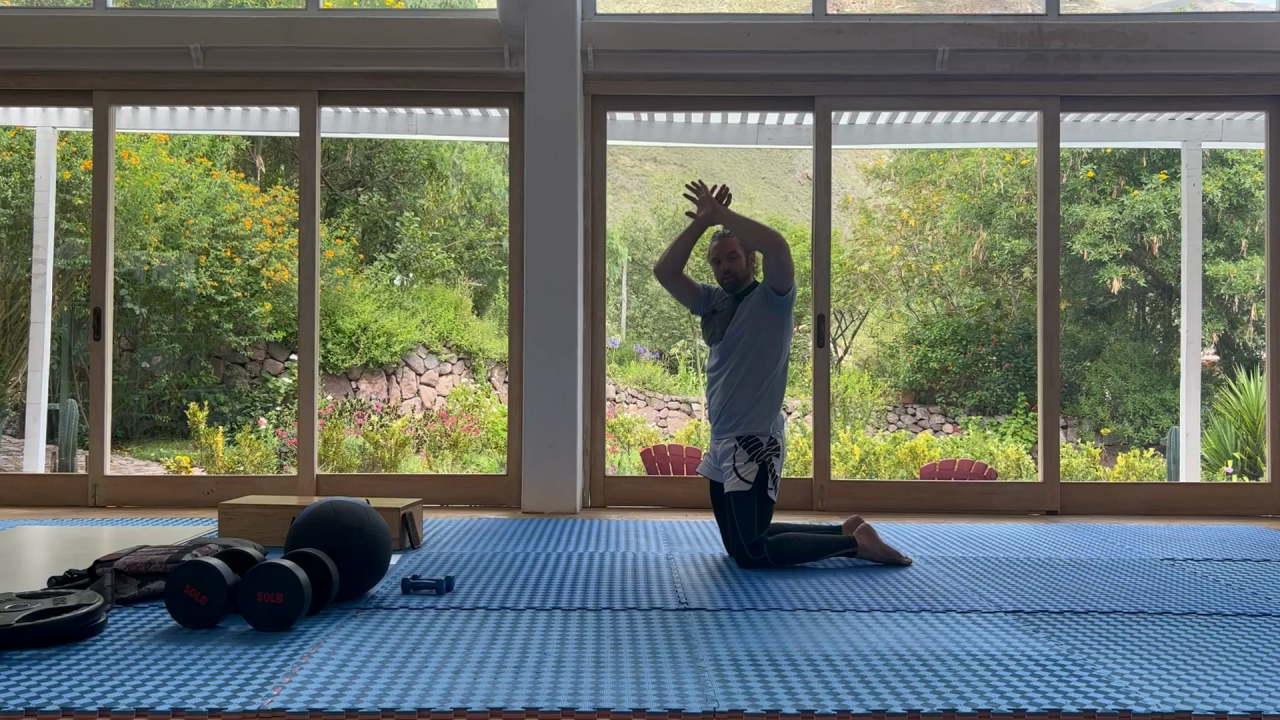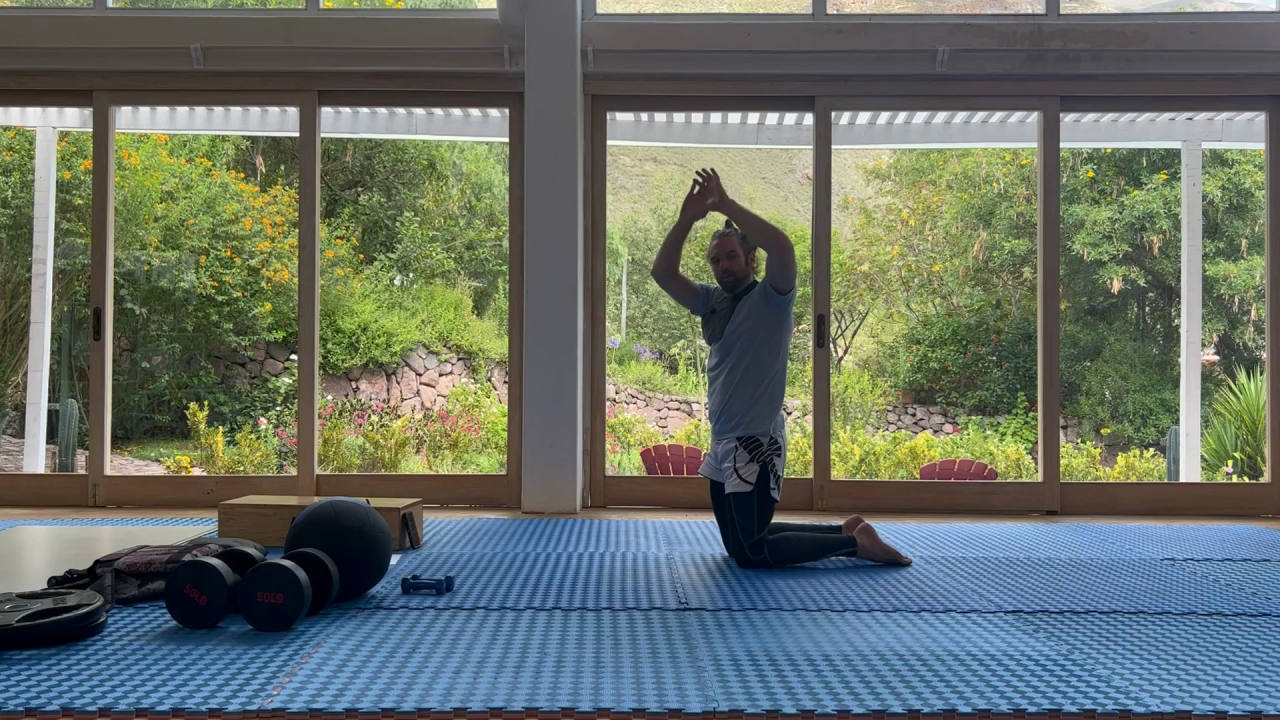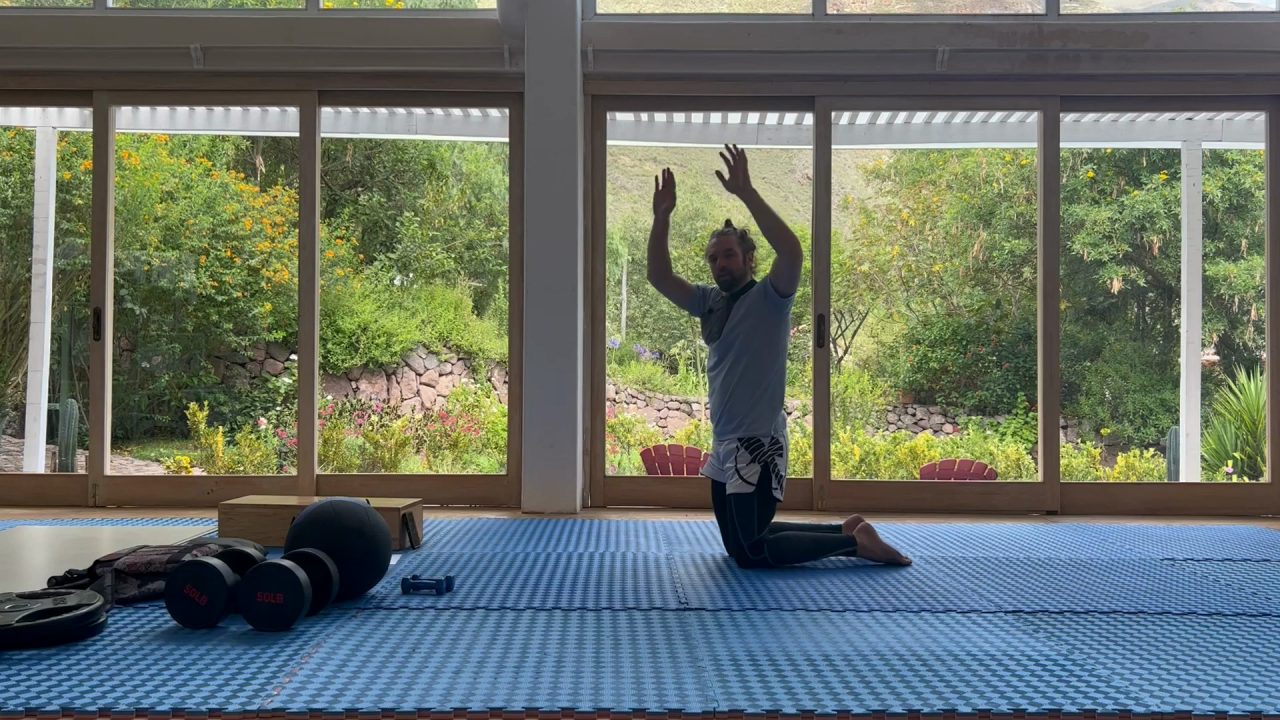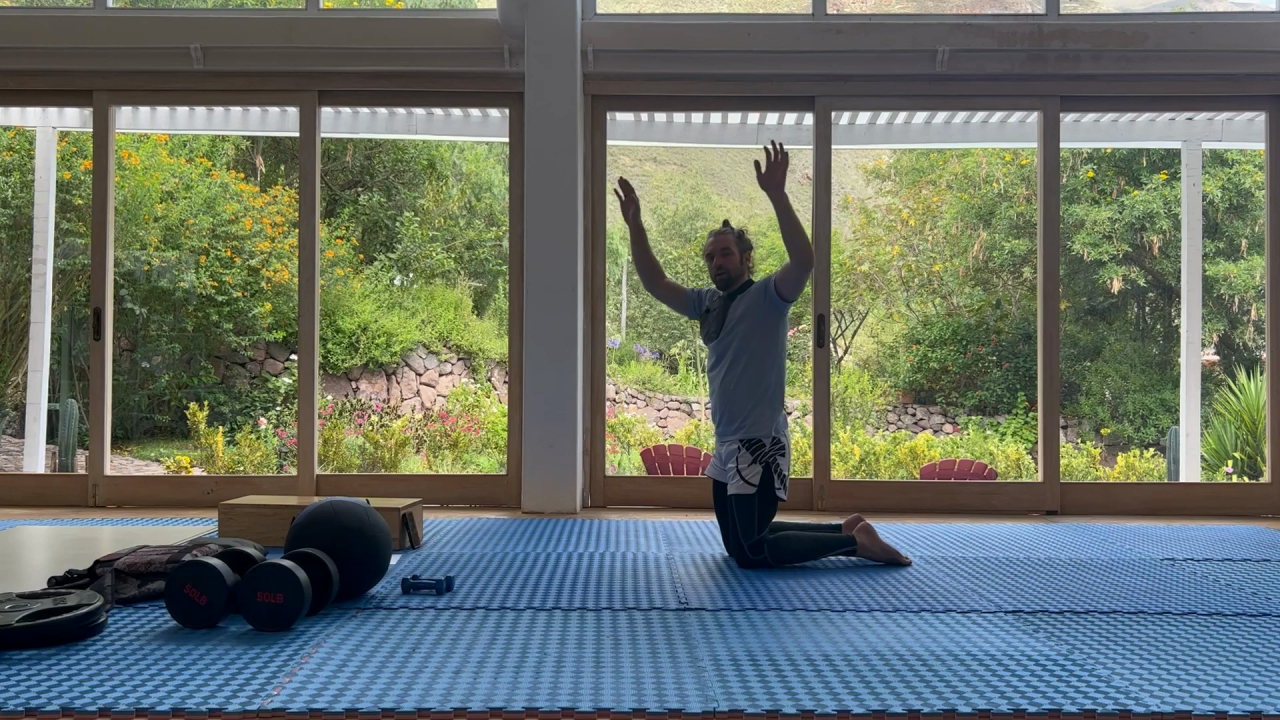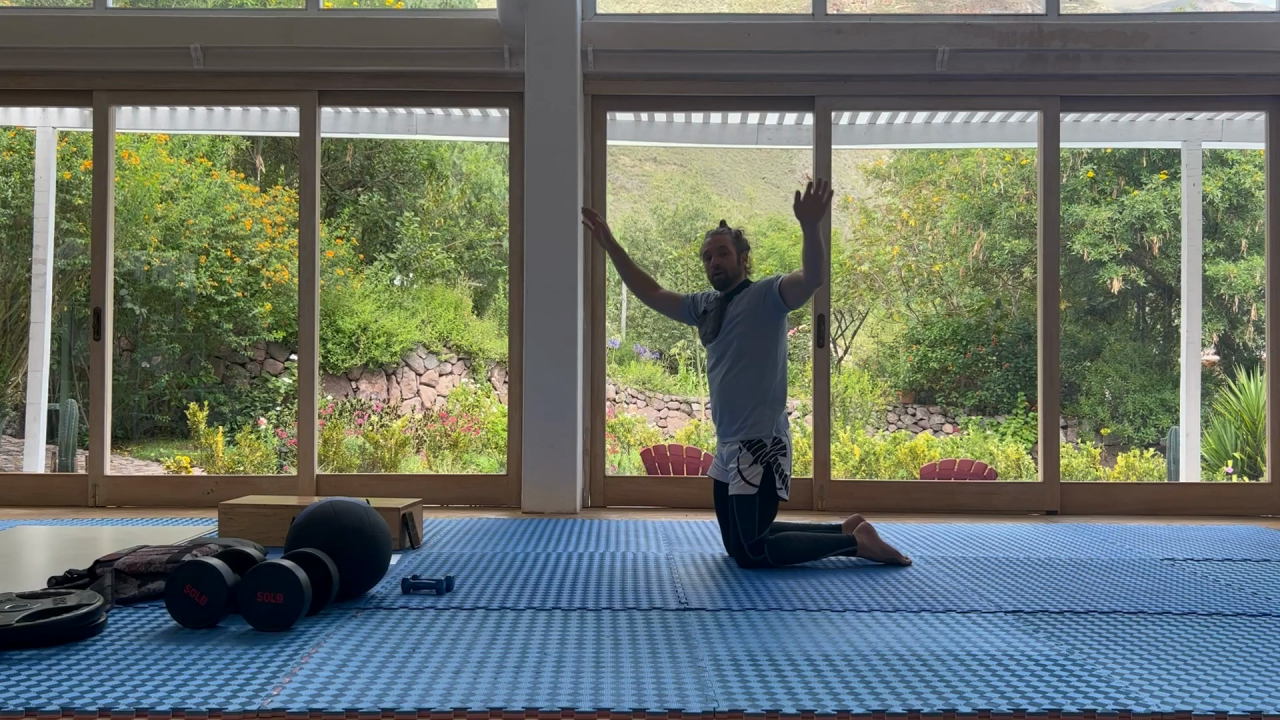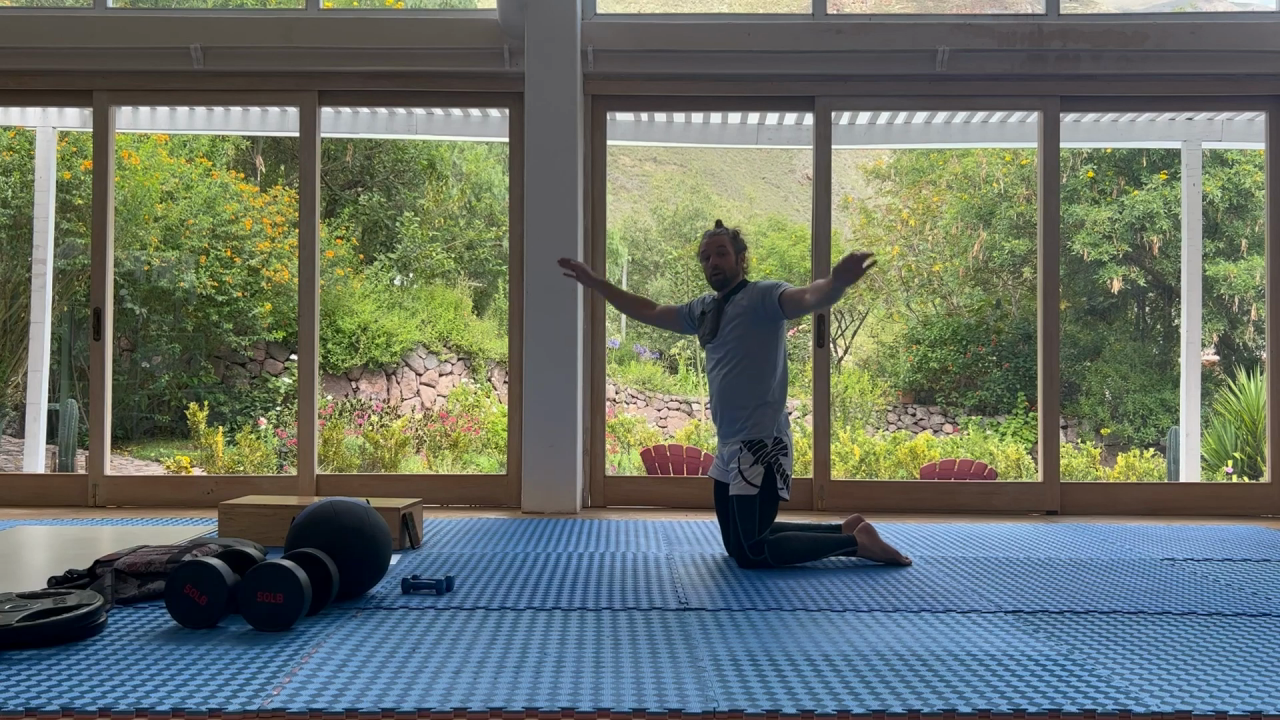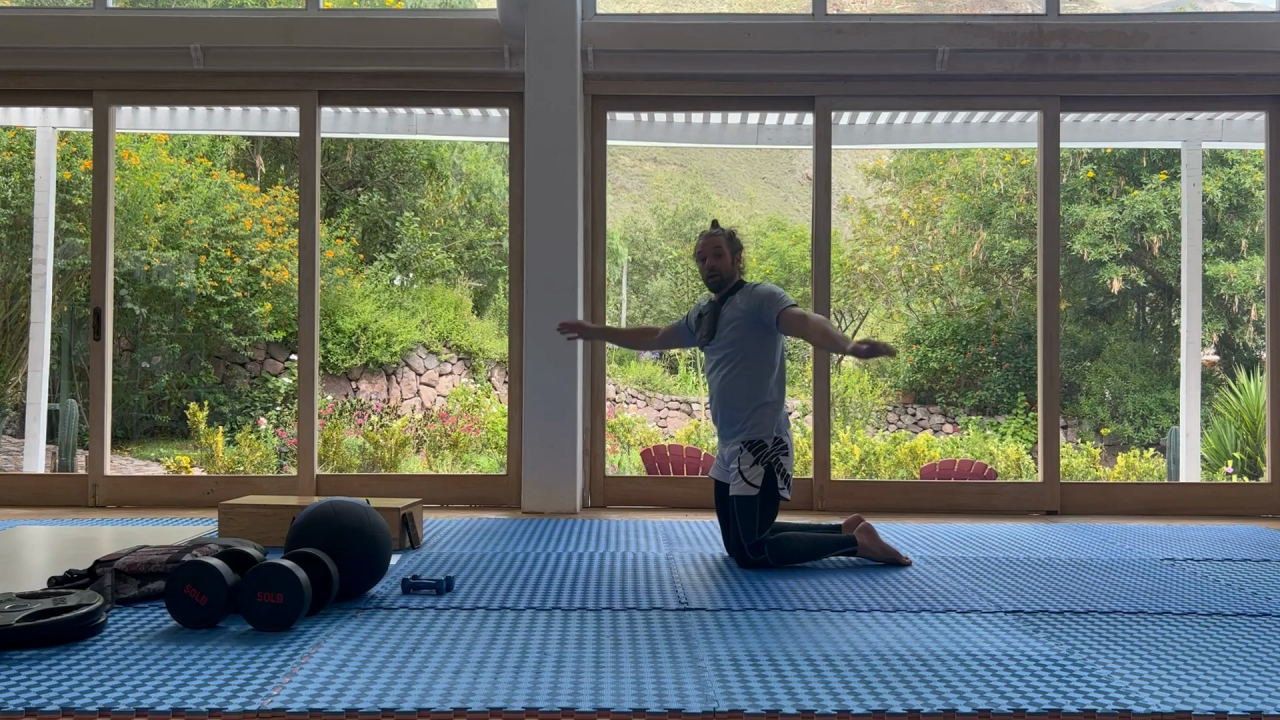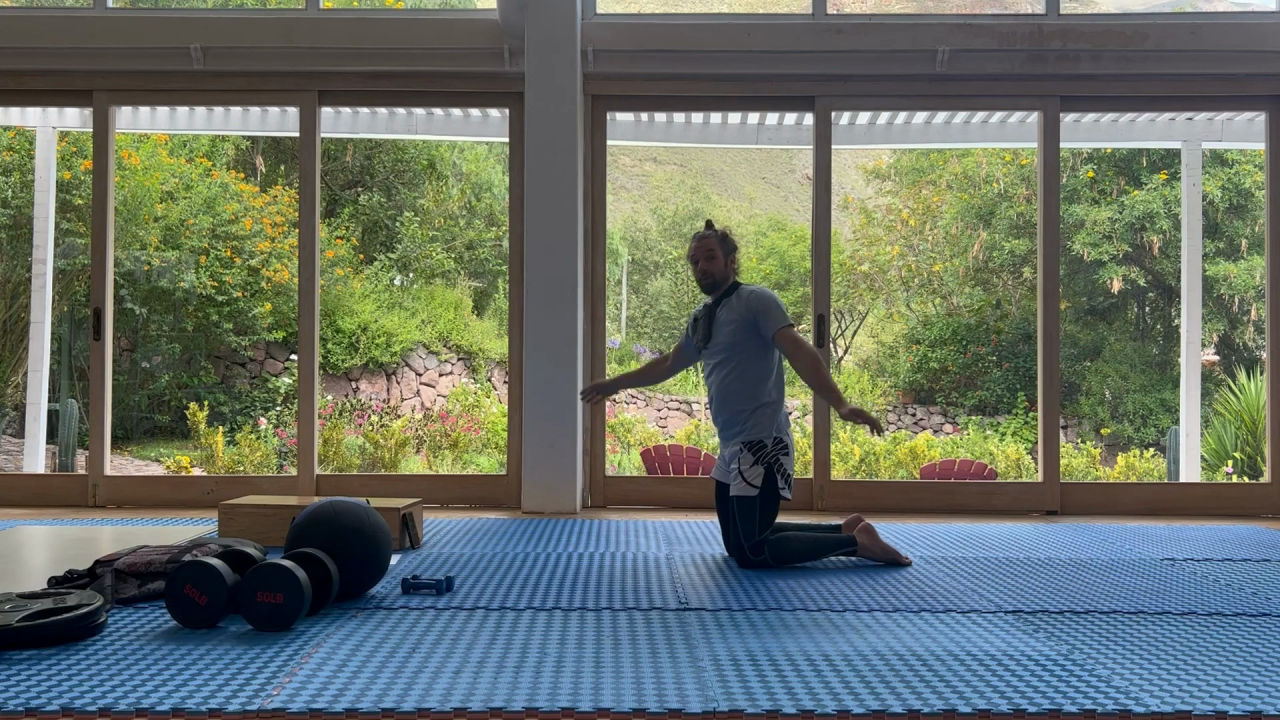
dt=0.1s
person 1, frame 1
left shoulder: (772, 298)
right shoulder: (712, 302)
left elbow: (777, 248)
right elbow: (665, 272)
left wrist: (723, 216)
right wrist: (700, 224)
left hip: (753, 445)
right hip: (722, 447)
left knee: (750, 552)
right knee: (741, 546)
left ankle: (855, 543)
right ankle: (845, 531)
person 1, frame 2
left shoulder: (772, 297)
right shoulder: (711, 302)
left elbow: (781, 246)
right elbow: (662, 272)
left wrist: (725, 205)
right wrist: (689, 217)
left hip: (754, 444)
right hip: (723, 446)
left knee: (751, 552)
right knee: (741, 545)
left ankle: (855, 543)
right ankle: (846, 530)
person 1, frame 3
left shoulder: (769, 296)
right shoulder: (712, 303)
left elbow: (790, 250)
right elbow: (660, 278)
left wrist: (745, 192)
right wrist: (662, 215)
left hip: (757, 445)
right hip: (725, 446)
left knee: (750, 553)
right knee: (737, 545)
left ankle: (856, 543)
right ankle: (846, 530)
person 1, frame 4
left shoulder: (769, 295)
right shoulder: (707, 303)
left elbow: (804, 258)
right elbow: (653, 282)
left wrist: (776, 194)
right wrist: (635, 223)
left hip: (758, 443)
right hip: (728, 445)
left knee: (751, 551)
right knee: (741, 541)
left ankle: (855, 541)
right ankle: (846, 528)
person 1, frame 5
left shoulder: (766, 296)
right shoulder: (706, 306)
left elbow: (811, 276)
right elbow: (652, 294)
left wrist: (811, 226)
right wrist: (610, 245)
left hip: (759, 446)
right hip: (731, 448)
left knee: (750, 552)
right knee: (740, 544)
left ankle: (856, 542)
right ankle: (845, 530)
person 1, frame 6
left shoulder: (763, 295)
right shoulder: (705, 309)
left elbow: (811, 298)
right elbow: (649, 312)
left wrist: (837, 281)
right wrist: (595, 282)
left hip: (760, 444)
right hip: (731, 446)
left knee: (750, 552)
right knee: (740, 542)
left ankle: (857, 540)
right ankle: (844, 531)
person 1, frame 7
left shoulder: (761, 299)
right shoulder: (704, 314)
left elbow: (808, 324)
right elbow: (654, 338)
left wrist: (846, 344)
right wrist: (598, 332)
left hip: (760, 446)
right hip: (732, 448)
left knee: (751, 552)
right knee: (741, 542)
left ankle: (856, 542)
right ankle: (846, 530)
person 1, frame 8
left shoulder: (755, 300)
right shoulder: (702, 317)
left elbow: (799, 352)
right elbow: (668, 364)
left wrist: (840, 404)
right wrist: (615, 384)
left hip: (759, 446)
right hip: (733, 449)
left knee: (751, 552)
right knee: (741, 543)
left ankle: (855, 542)
right ankle: (846, 530)
